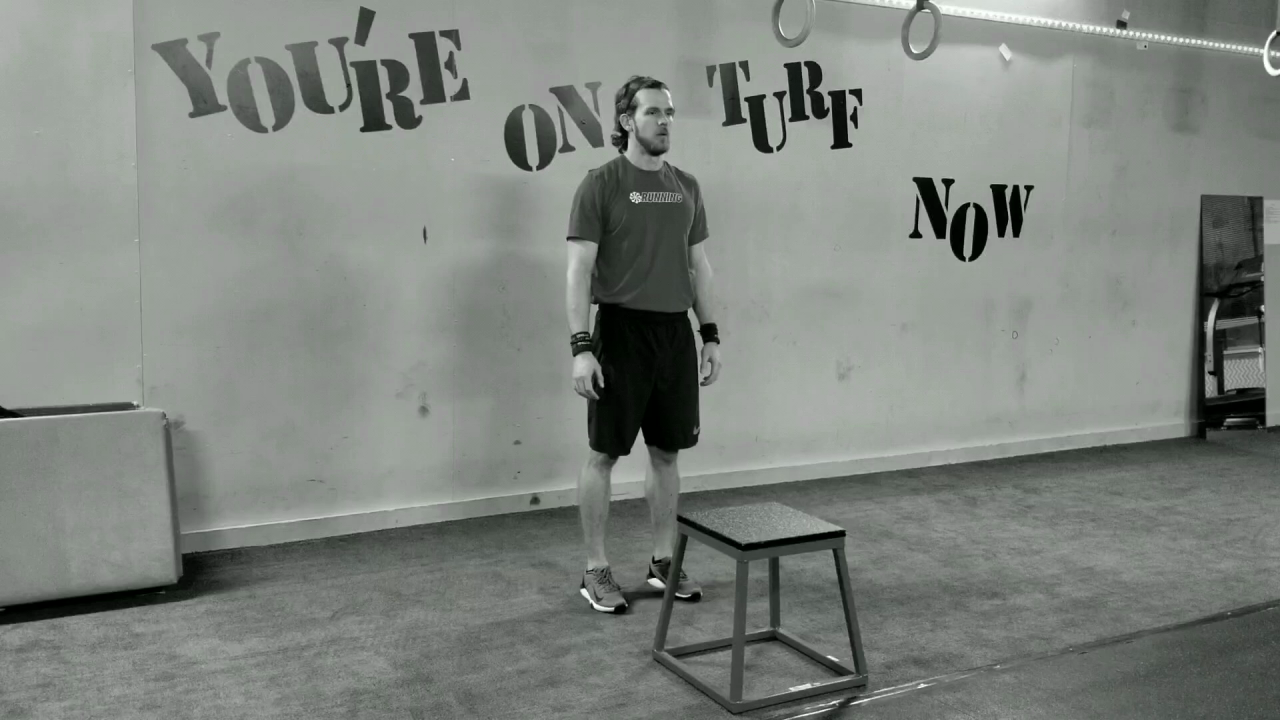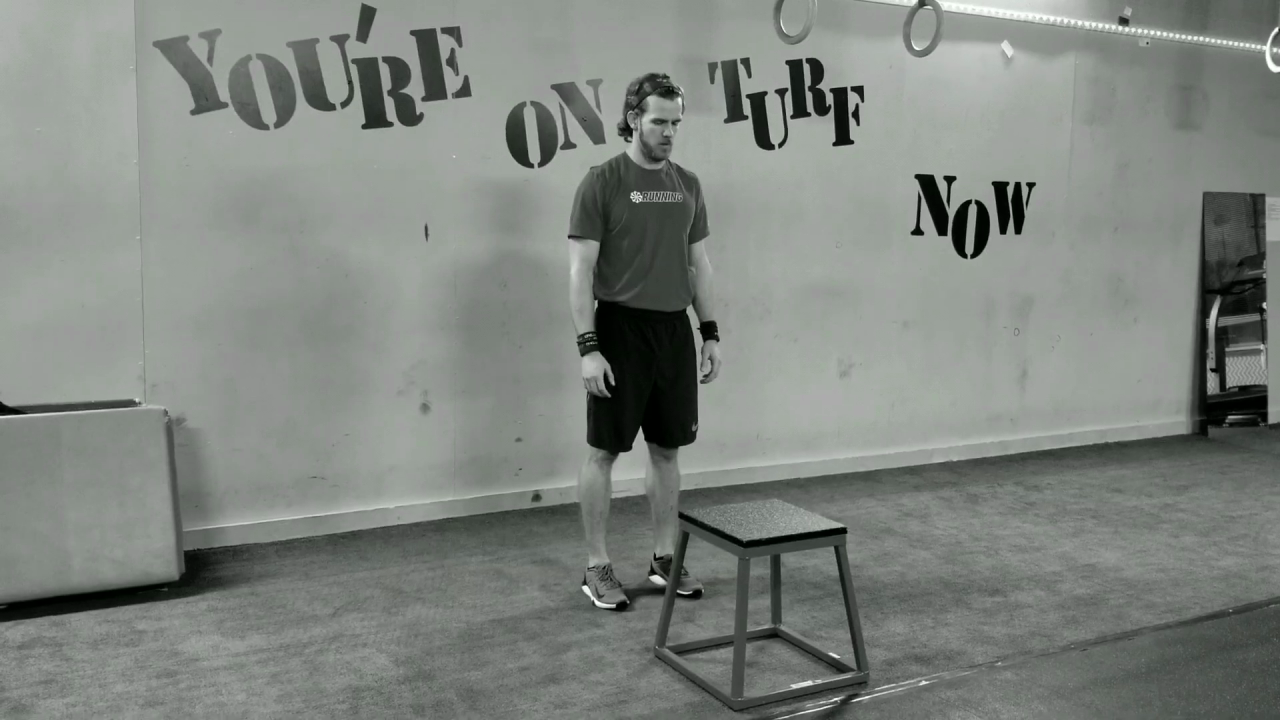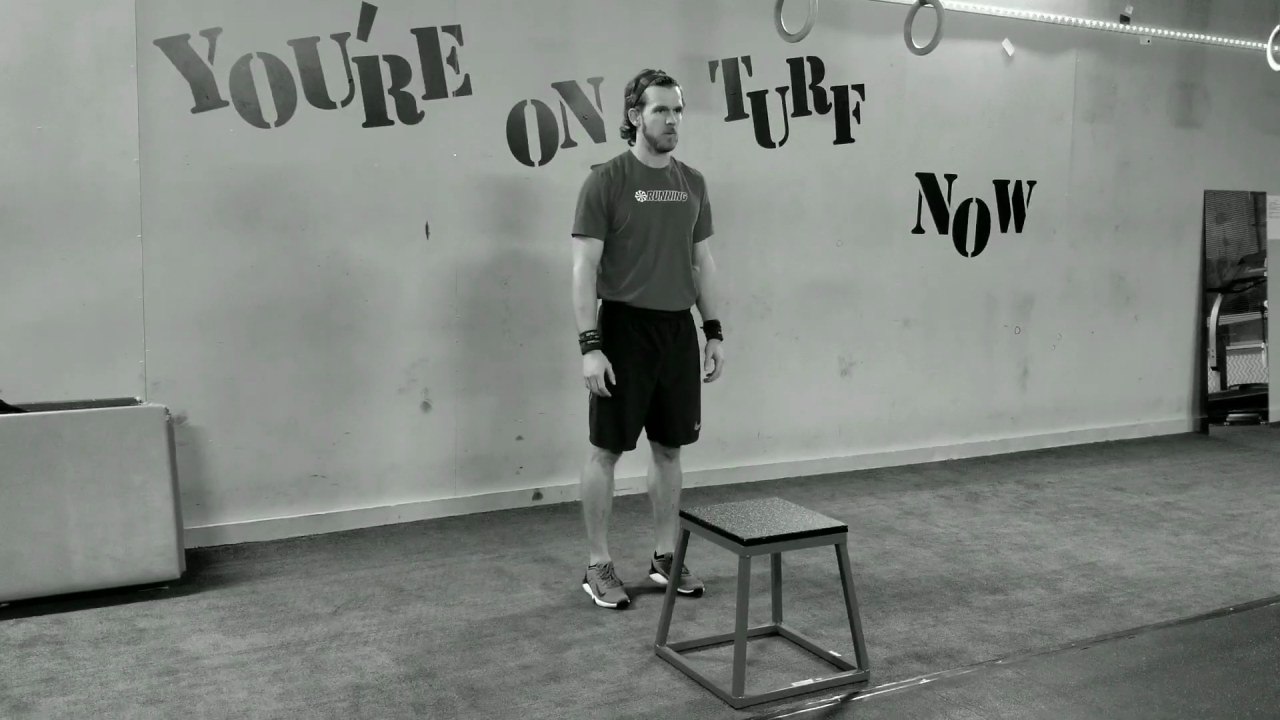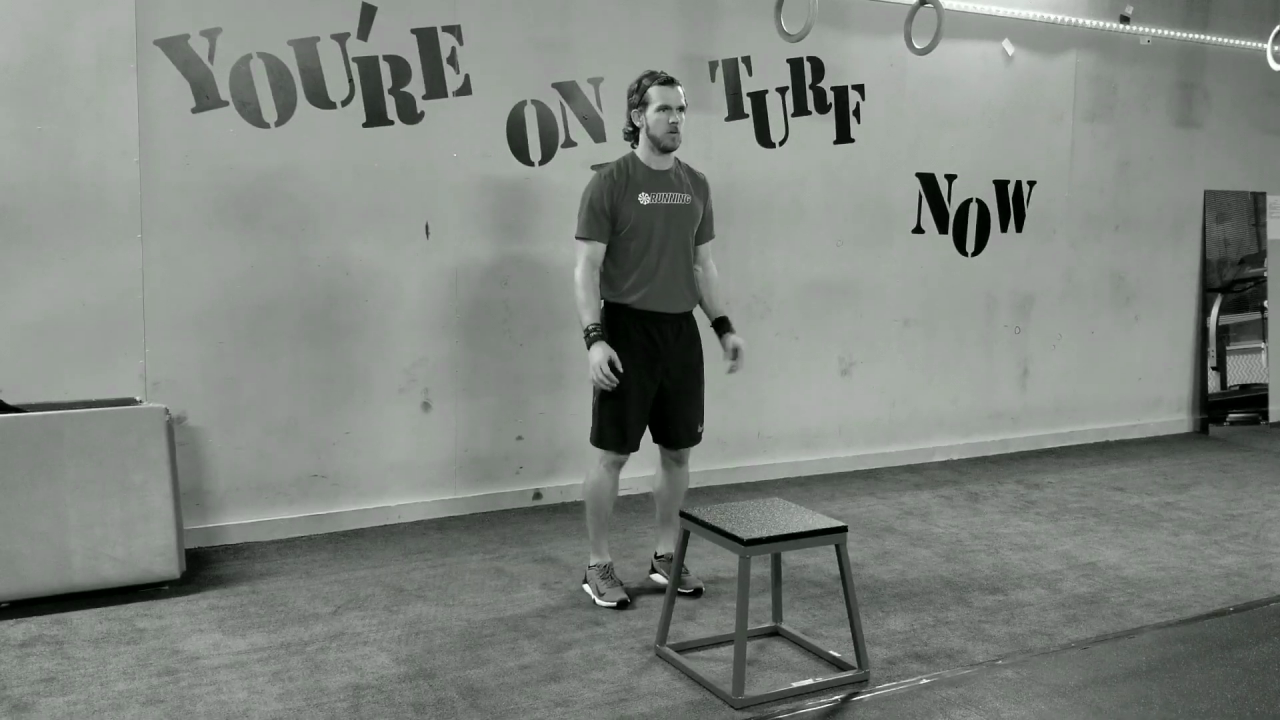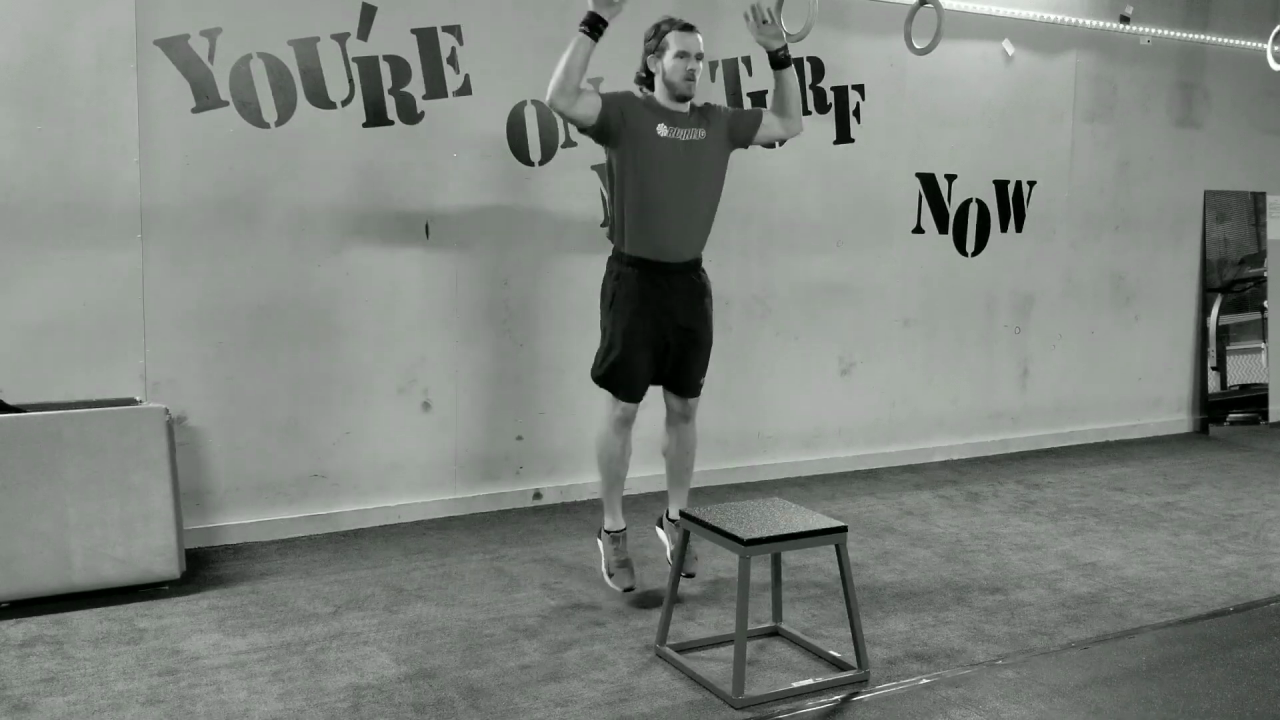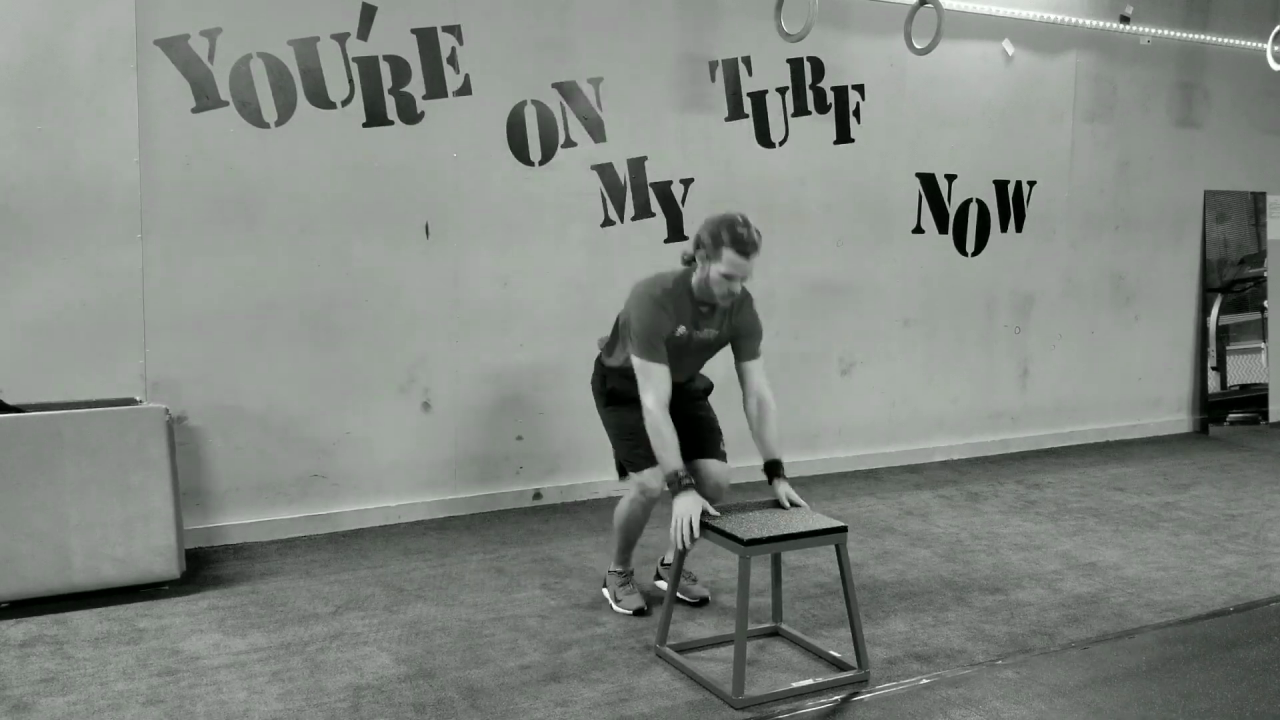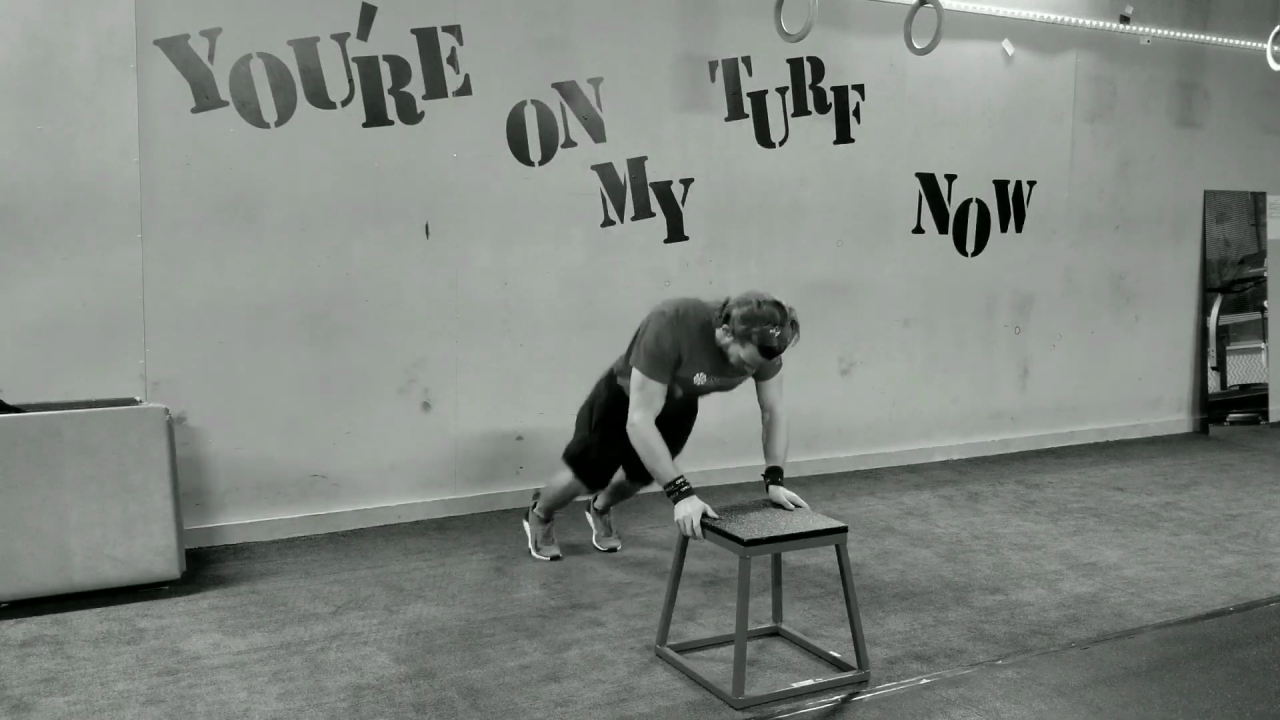
dt=0.5s
person 1, frame 1
left shoulder: (686, 186)
right shoulder: (600, 185)
left elbow: (699, 265)
right elbow: (579, 270)
left wrist: (711, 334)
right wrist: (580, 347)
left hip: (676, 333)
right hip: (622, 331)
left knee: (667, 451)
right knee: (604, 452)
left ankle: (663, 560)
right ankle: (596, 569)
person 1, frame 2
left shoulder: (688, 184)
right shoulder: (601, 183)
left elbow: (698, 262)
right elbow: (581, 270)
left wrist: (710, 332)
right wrist: (588, 347)
left hip: (674, 331)
right hip: (621, 330)
left knee: (667, 449)
right knee: (604, 450)
left ankle: (664, 557)
right ankle: (597, 566)
person 1, frame 3
left shoulder: (692, 183)
right shoulder: (606, 182)
left elbow: (703, 261)
right elbow: (584, 268)
left wrist: (714, 331)
right wrist: (590, 346)
left hip: (678, 331)
right hip: (624, 329)
left knee: (669, 448)
right knee: (607, 449)
left ankle: (666, 556)
right ankle: (598, 564)
person 1, frame 4
left shoulder: (695, 184)
right shoulder: (609, 184)
right elbow: (586, 269)
left wrist: (724, 326)
right wrist: (594, 338)
left hip: (680, 332)
right hip: (627, 331)
left knee: (677, 452)
right knee: (612, 454)
left ankle: (665, 556)
right ankle: (599, 565)
person 1, frame 5
left shoulder: (716, 120)
right shoulder: (626, 111)
left elbow: (787, 124)
right elbow: (560, 96)
left wrist: (779, 57)
left hip: (690, 281)
right hip: (635, 281)
left knee: (684, 408)
right knee: (623, 408)
left ankle: (676, 518)
right ankle: (612, 530)
person 1, frame 6
left shoulder: (740, 308)
right shoulder: (655, 299)
left elbow: (756, 392)
right elbow: (653, 403)
left wrist: (776, 473)
right wrist: (682, 489)
left hip: (683, 384)
right hip: (624, 386)
left knee: (715, 479)
right knee: (649, 483)
left ankle: (672, 565)
right ankle: (618, 574)
person 1, frame 7
left shoulder: (762, 341)
right shoulder: (672, 326)
left elbow: (774, 411)
right elbow: (639, 419)
left wrist: (774, 481)
right wrist: (682, 494)
right hip: (625, 399)
left knee: (641, 477)
right knee: (585, 480)
left ankle: (599, 509)
right ankle: (540, 515)
